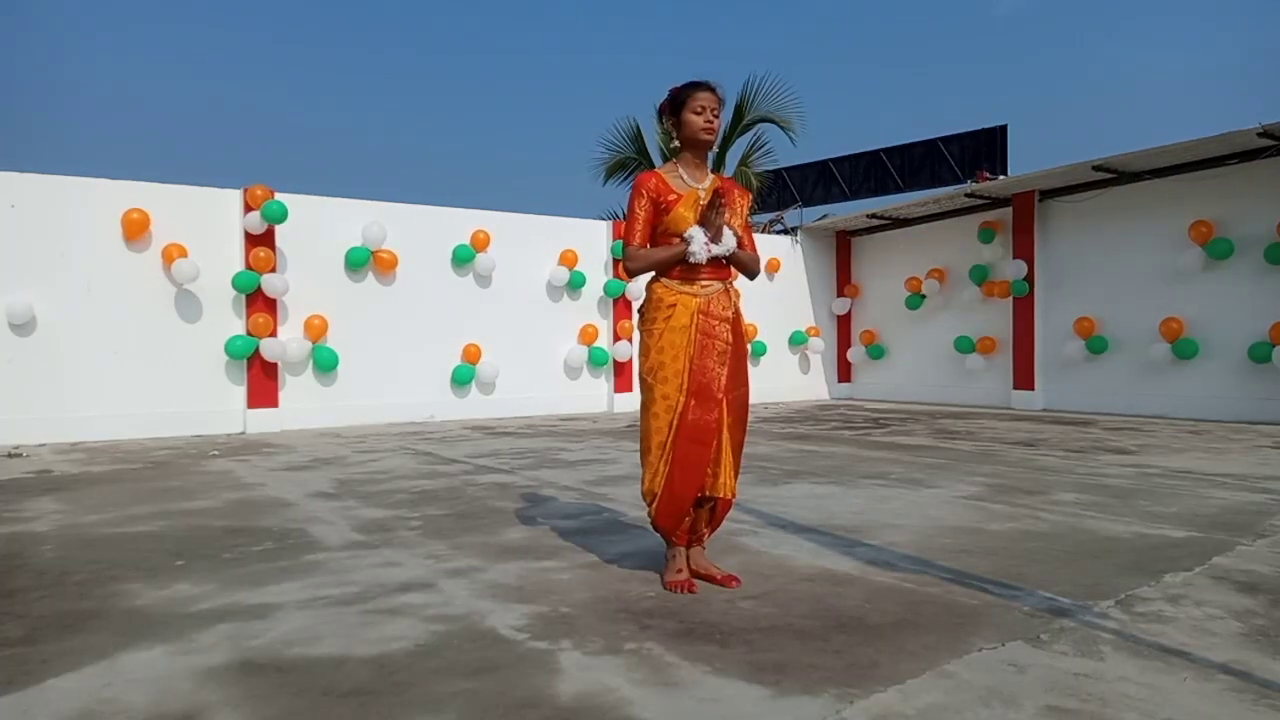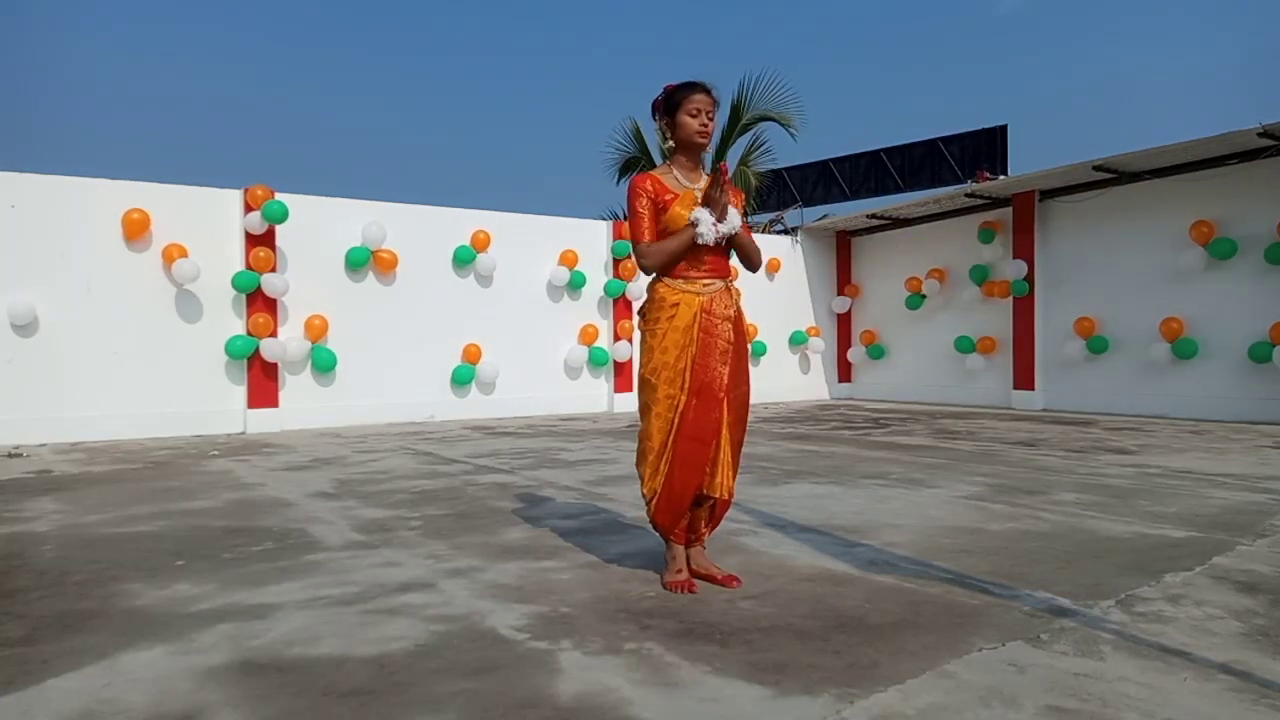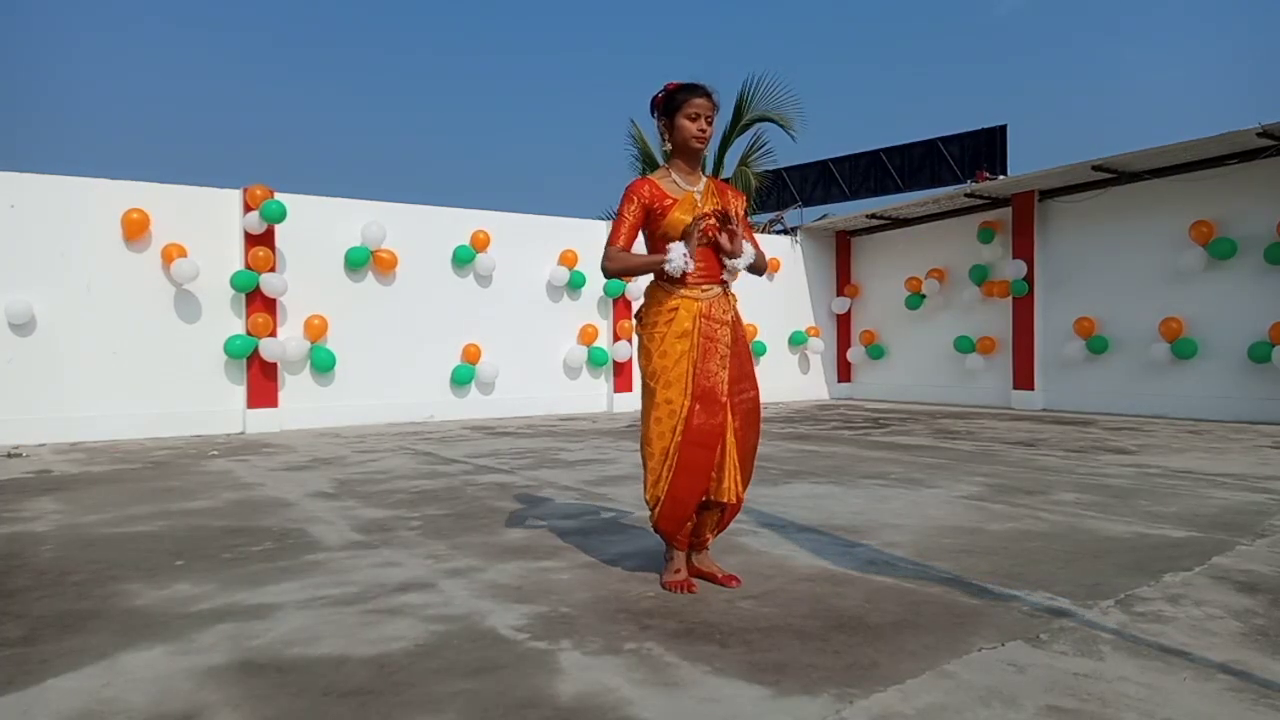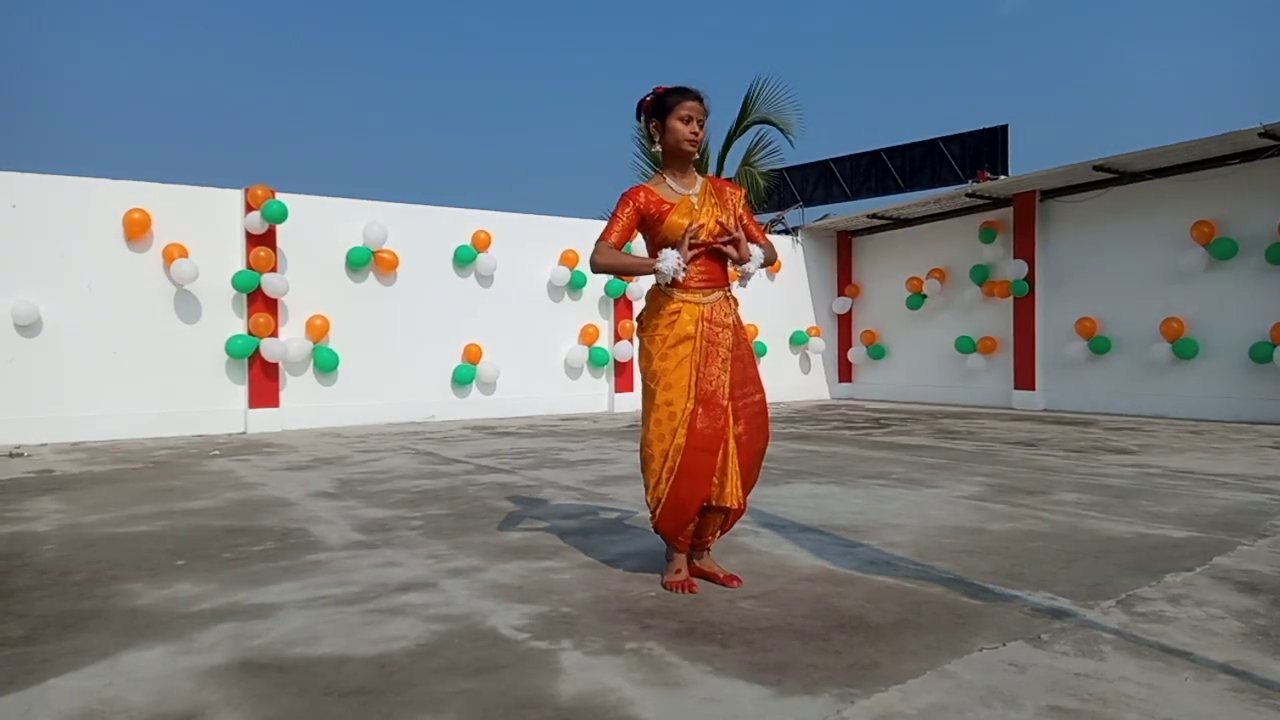
dt=0.7s
person 1, frame 1
left shoulder: (732, 192)
right shoulder: (651, 184)
left elbow: (752, 265)
right elbow: (632, 261)
left wrist: (723, 238)
right wrist: (695, 239)
left hip: (723, 319)
right hip: (672, 317)
left knee: (717, 430)
right knee: (676, 429)
left ankle: (697, 547)
right ankle: (674, 552)
person 1, frame 2
left shoulder: (726, 190)
right shoulder: (647, 185)
left elbow: (754, 259)
right elbow: (648, 259)
left wrist: (726, 217)
right wrist: (702, 219)
left hip: (723, 318)
right hip: (674, 317)
left knee: (716, 427)
right knee: (675, 426)
left ankle: (698, 546)
right ankle: (674, 552)
person 1, frame 3
left shoulder: (726, 194)
right shoulder: (645, 191)
left elbow: (760, 263)
right elbow: (612, 262)
left wrist: (736, 247)
right wrist: (679, 253)
left hip: (722, 321)
right hip: (671, 321)
left knee: (728, 431)
right knee: (678, 432)
left ankle: (701, 547)
right ankle: (675, 552)
person 1, frame 4
left shoulder: (725, 192)
right shoulder: (642, 198)
left elbow: (768, 251)
right elbow: (600, 258)
left wrist: (745, 255)
right wrist: (668, 263)
left hip: (722, 324)
right hip: (673, 325)
left knee: (733, 434)
right knee: (677, 435)
left ankle: (702, 549)
right ankle: (675, 553)
